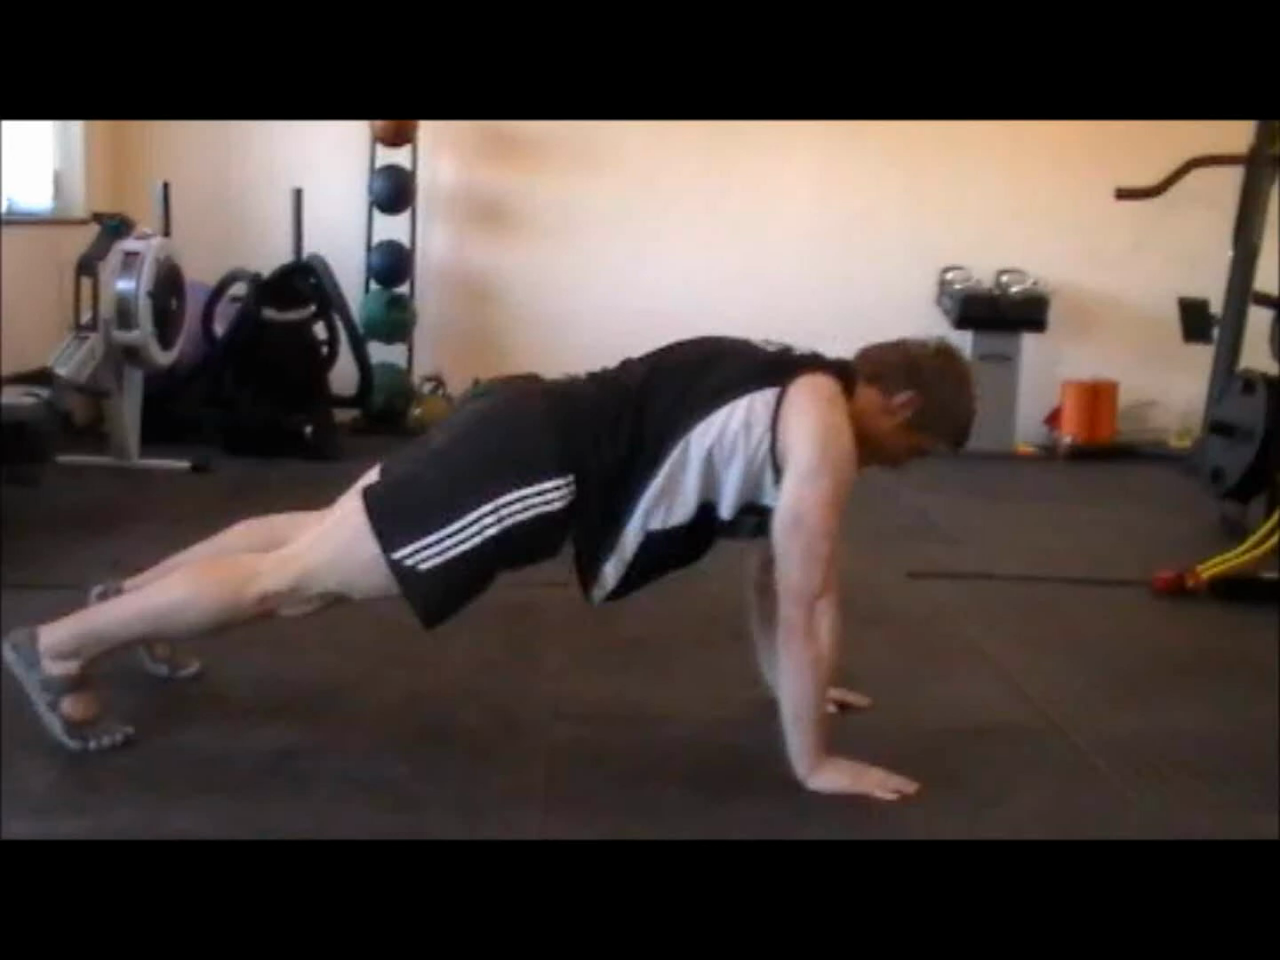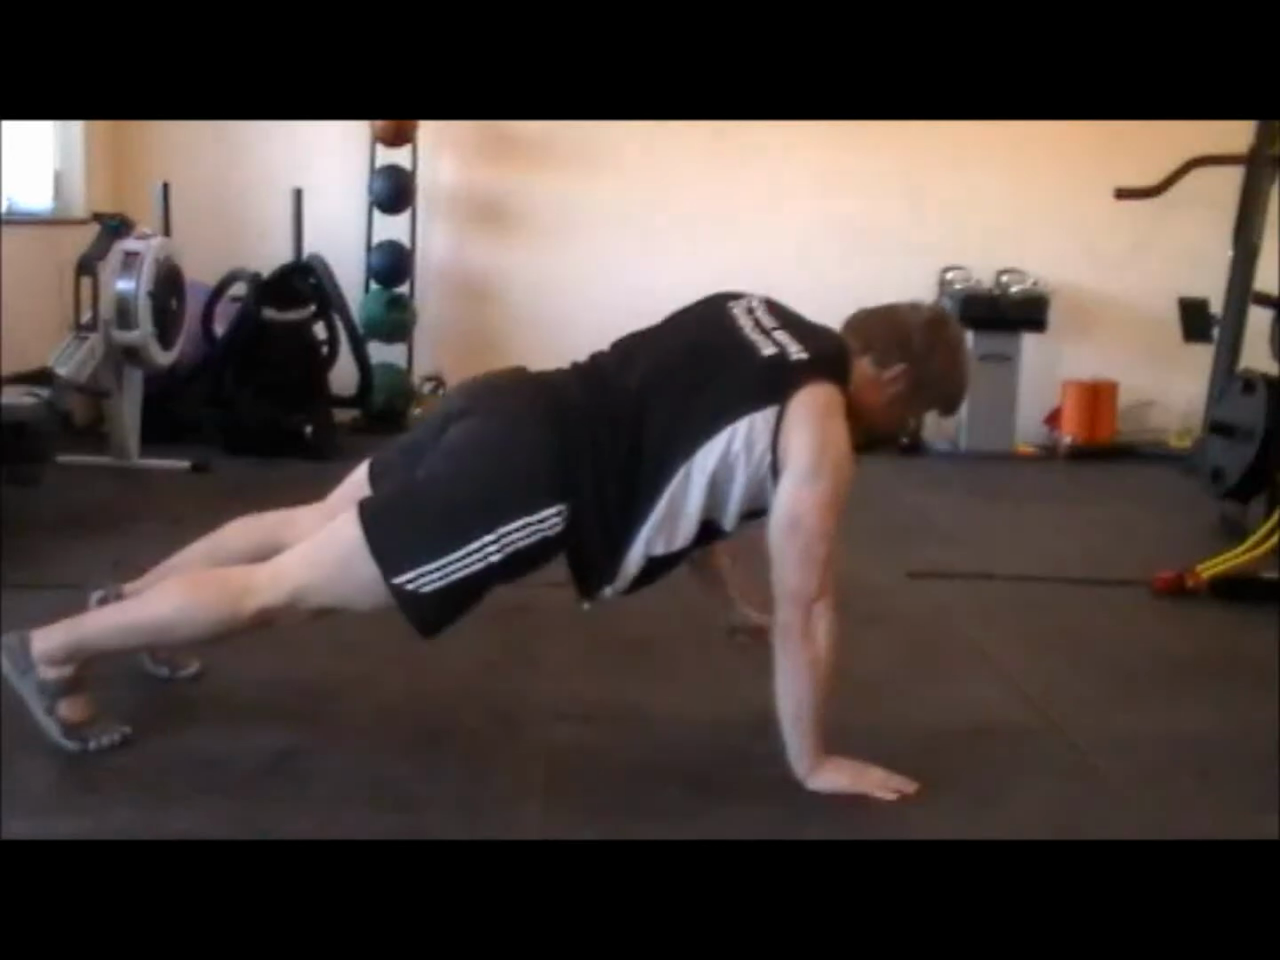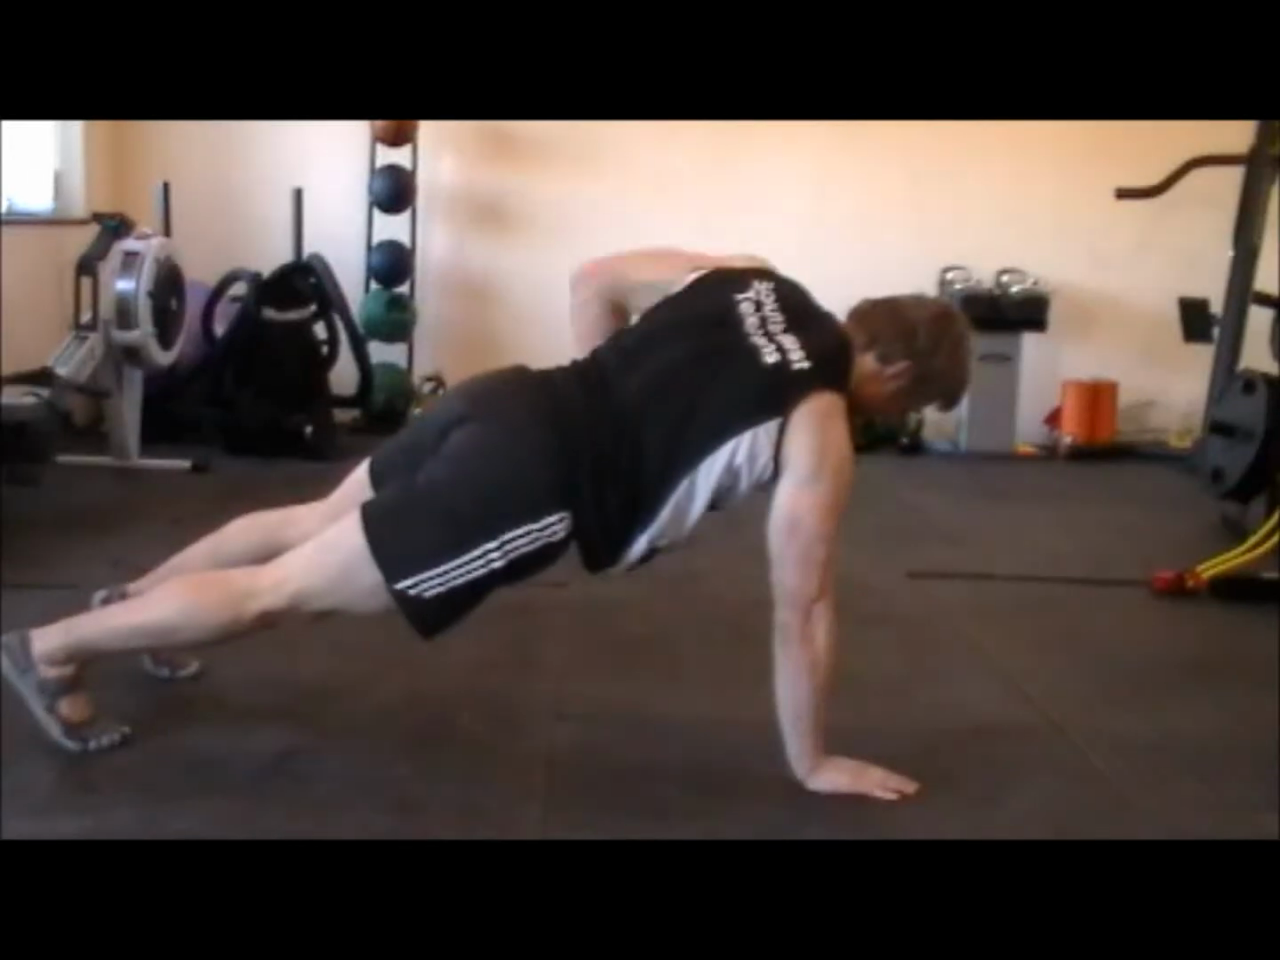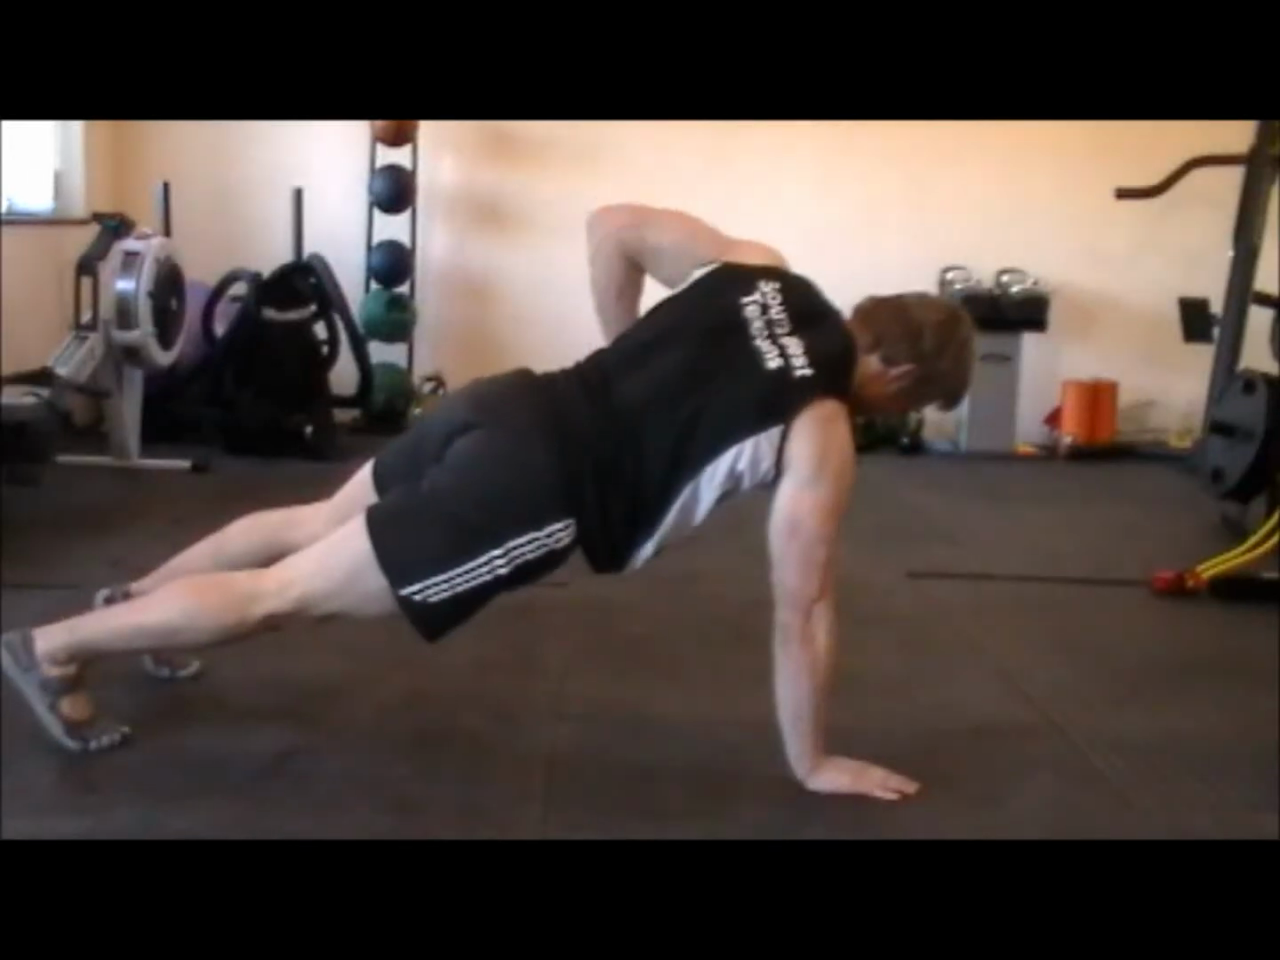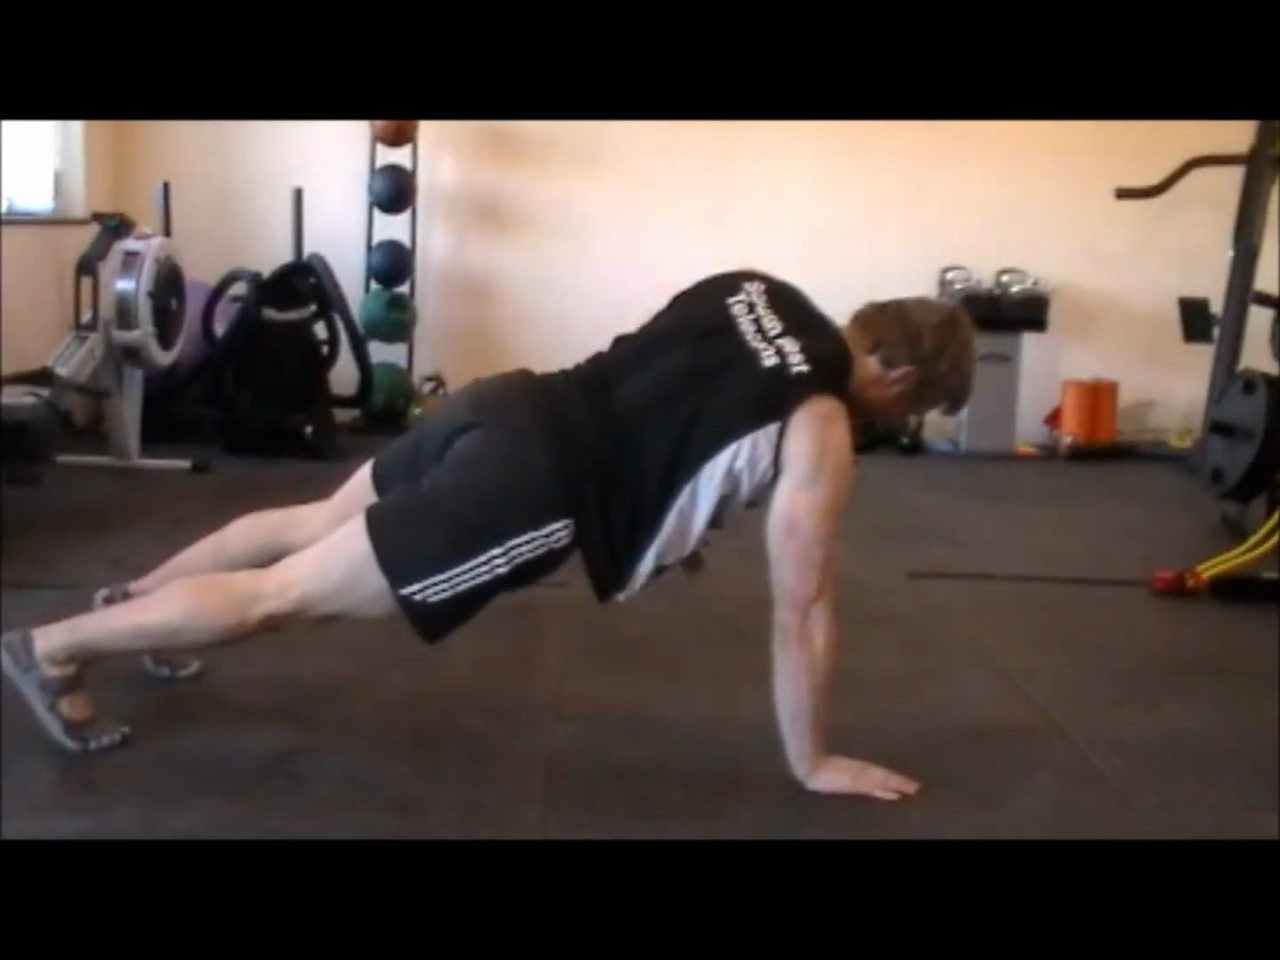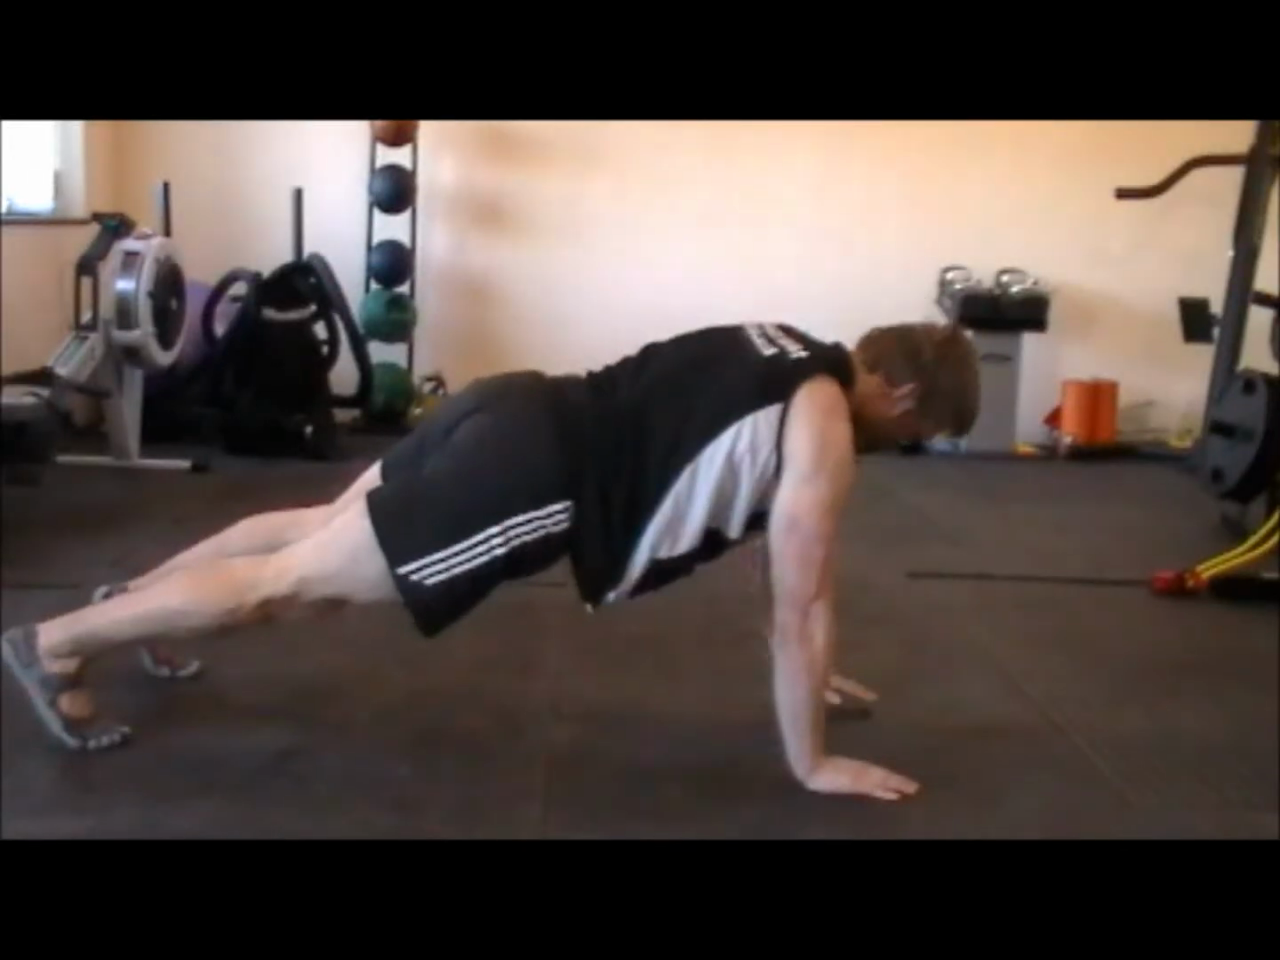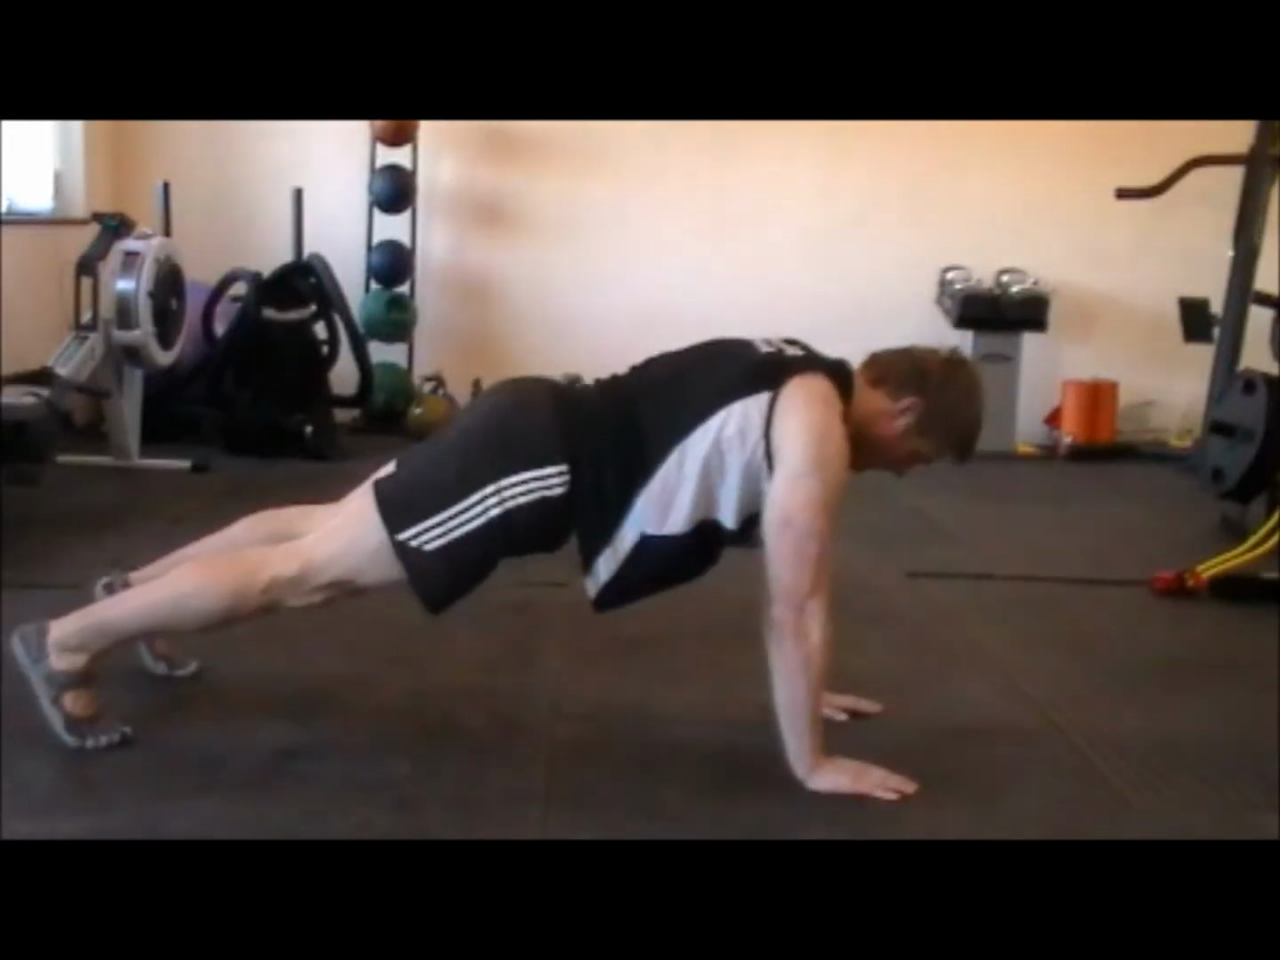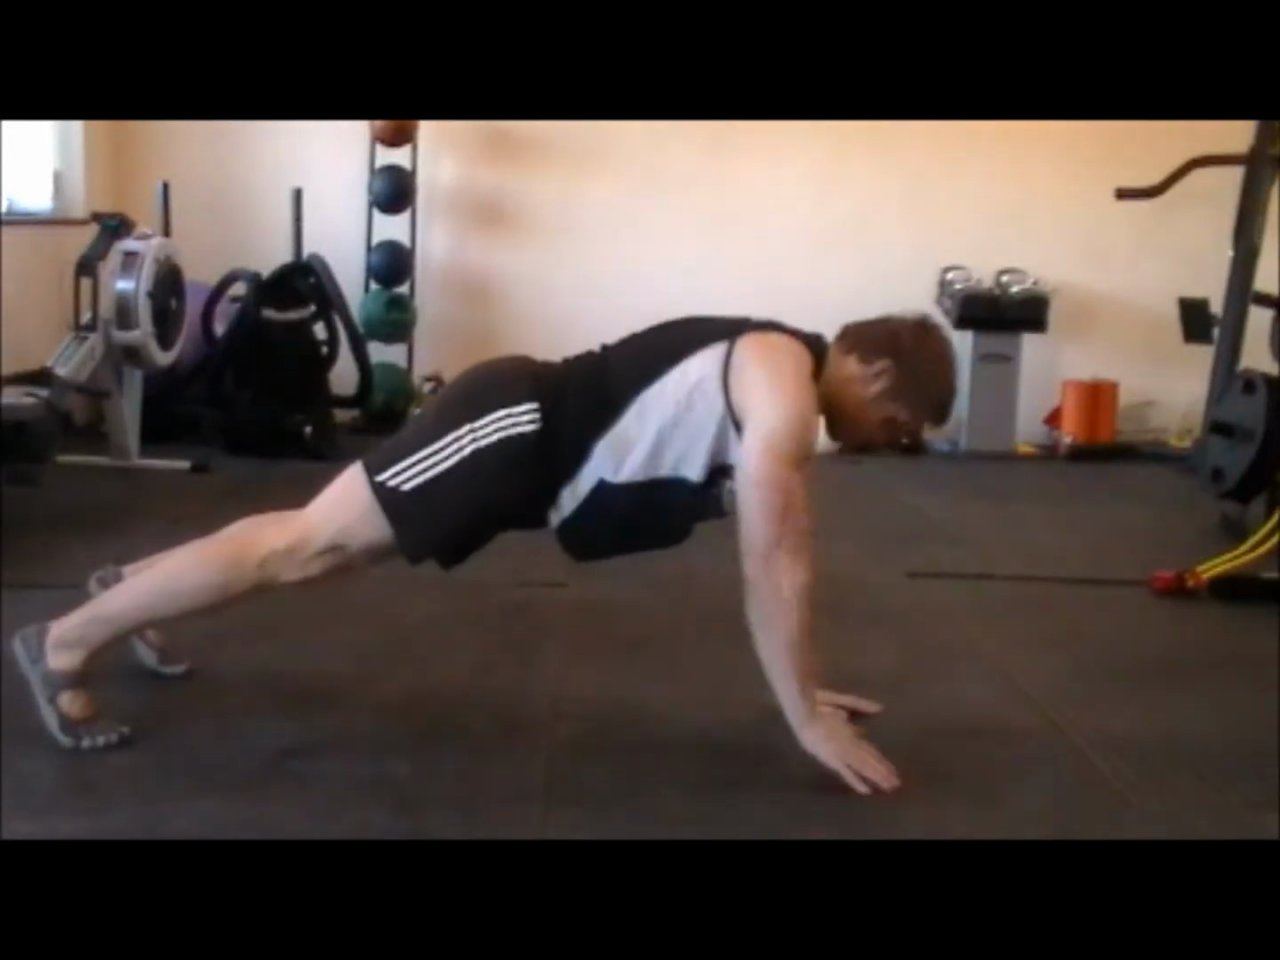
dt=0.3s
person 1, frame 1
left shoulder: (792, 390)
right shoulder: (828, 426)
left elbow: (770, 556)
right elbow: (809, 602)
left wrist: (784, 679)
right wrist: (813, 760)
left hip: (517, 421)
right hip: (532, 467)
left knee: (314, 531)
right knee: (292, 579)
left ankle: (127, 597)
person 1, frame 2
left shoulder: (768, 322)
right shoulder: (822, 424)
right elbow: (805, 603)
left wrist: (734, 602)
right wrist: (813, 760)
left hip: (503, 410)
right hip: (525, 481)
left knee: (306, 527)
right knee: (284, 590)
left ankle: (128, 594)
person 1, frame 3
left shoulder: (755, 279)
right shoulder: (820, 423)
left elbow: (593, 282)
right elbow: (802, 606)
right wrist: (814, 763)
left hip: (501, 404)
right hip: (526, 484)
left knee: (311, 523)
right knee: (288, 587)
left ankle: (127, 599)
person 1, frame 4
left shoulder: (760, 270)
right shoulder: (822, 429)
left elbow: (610, 222)
right elbow: (802, 608)
right wrist: (812, 763)
left hip: (502, 409)
right hip: (529, 489)
left knee: (316, 525)
right knee: (289, 595)
left ankle: (132, 596)
person 1, frame 5
left shoulder: (761, 291)
right shoulder: (821, 430)
right elbow: (801, 611)
right wrist: (813, 763)
left hip: (505, 407)
right hip: (523, 486)
left knee: (315, 523)
right knee: (289, 592)
left ankle: (133, 593)
person 1, frame 6
left shoulder: (789, 359)
right shoulder: (826, 428)
left elbow: (736, 475)
right elbow: (801, 605)
left wrist: (807, 669)
right wrist: (812, 761)
left hip: (513, 412)
right hip: (530, 477)
left knee: (319, 525)
right knee: (291, 582)
left ankle: (132, 594)
person 1, frame 7
left shoulder: (802, 390)
right shoulder: (819, 428)
left elbow: (793, 579)
right elbow: (794, 604)
left wrist: (806, 685)
right wrist: (810, 759)
left hip: (537, 437)
right hip: (532, 461)
left knee: (324, 525)
right knee: (307, 570)
left ankle: (134, 583)
right ankle: (63, 644)
person 1, frame 8
left shoulder: (788, 398)
right shoulder: (785, 382)
left elbow: (782, 549)
right elbow: (769, 564)
left wrist: (800, 675)
right wrist: (810, 719)
left hip: (535, 452)
right hip: (512, 426)
left knee: (322, 541)
right knee: (302, 547)
left ankle: (126, 586)
right ankle: (63, 643)
